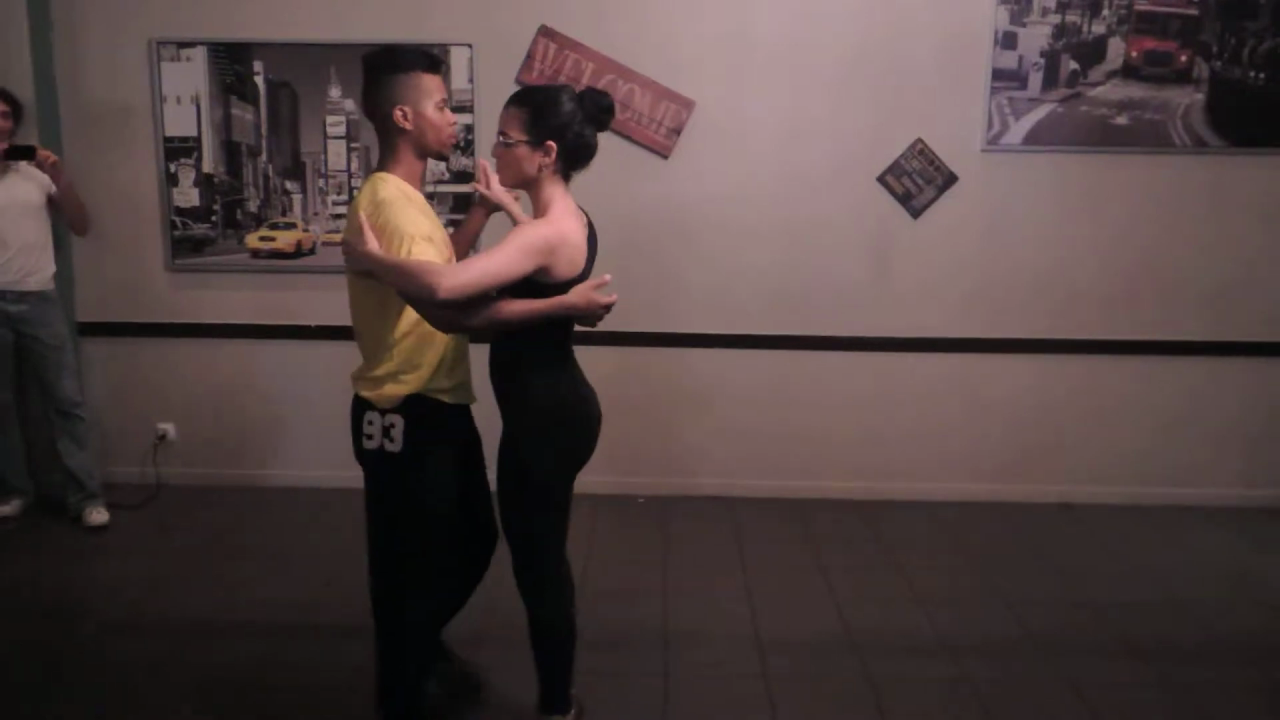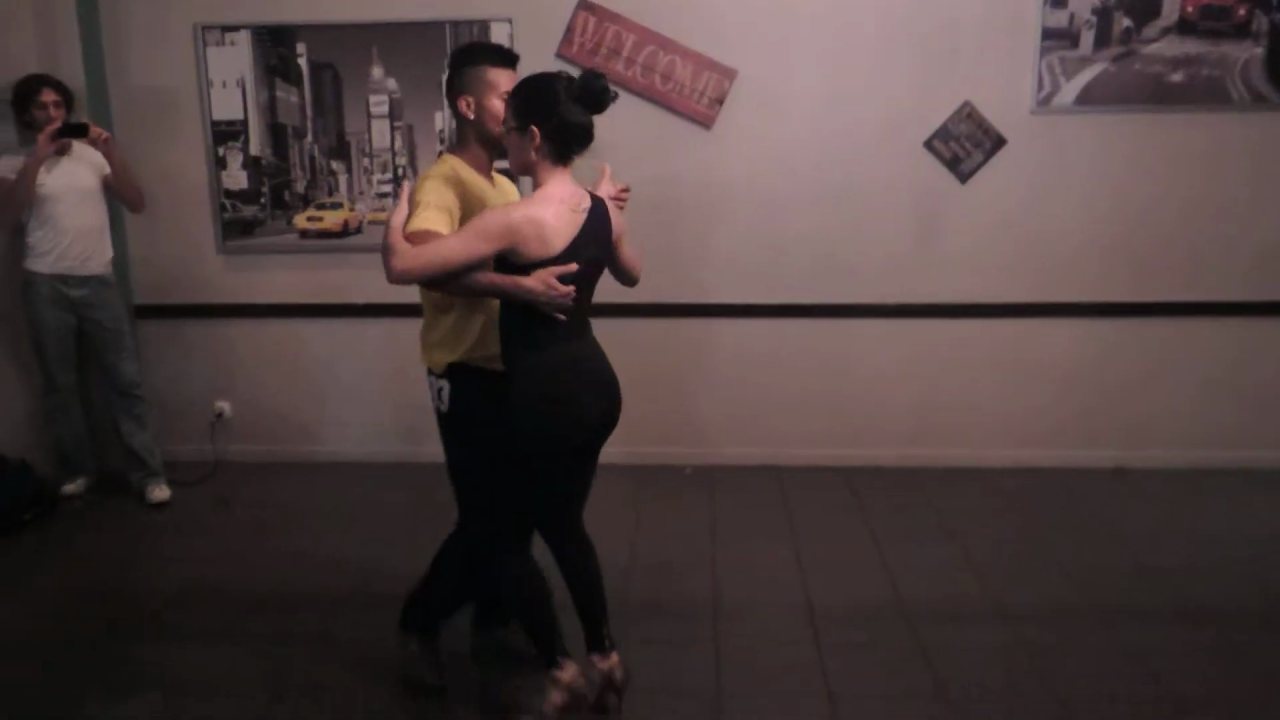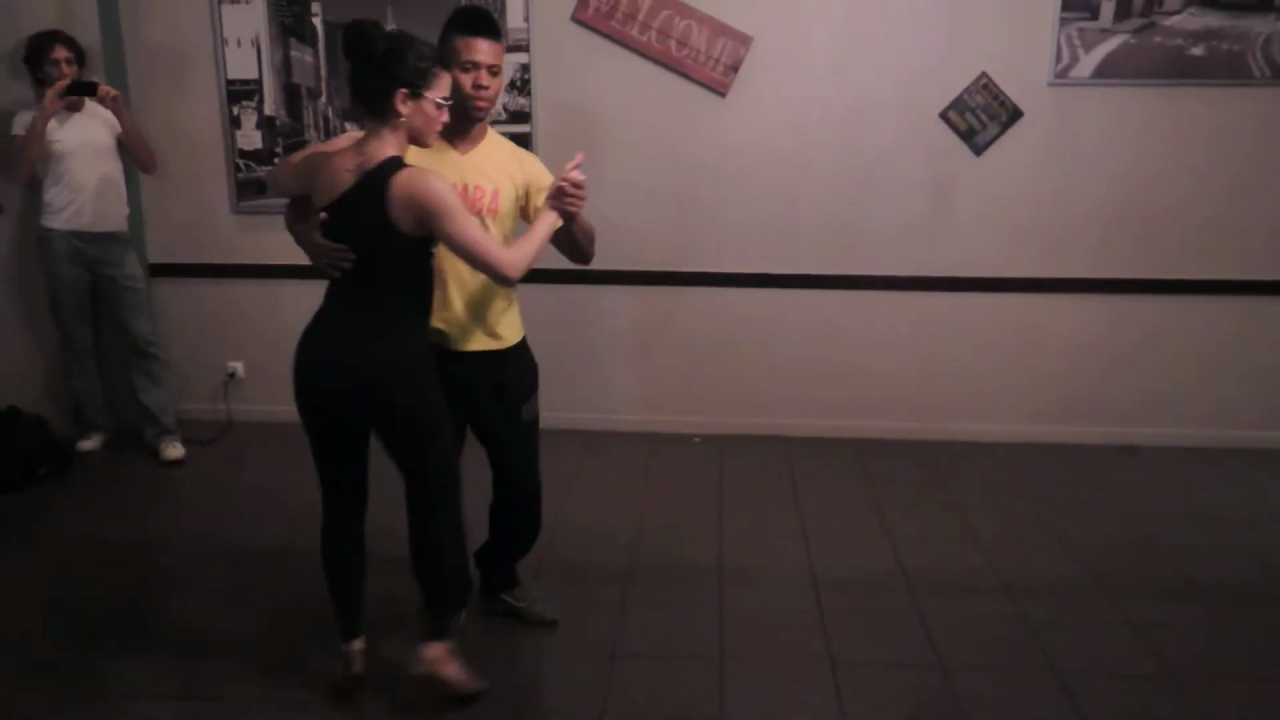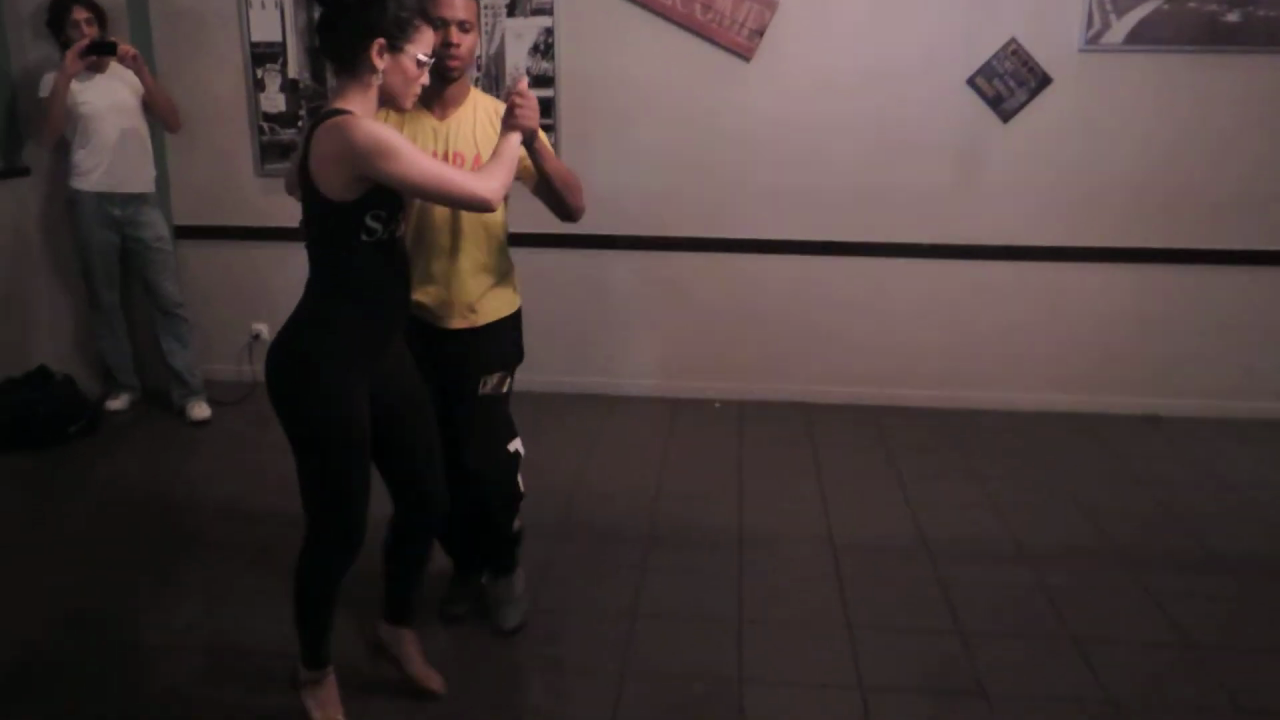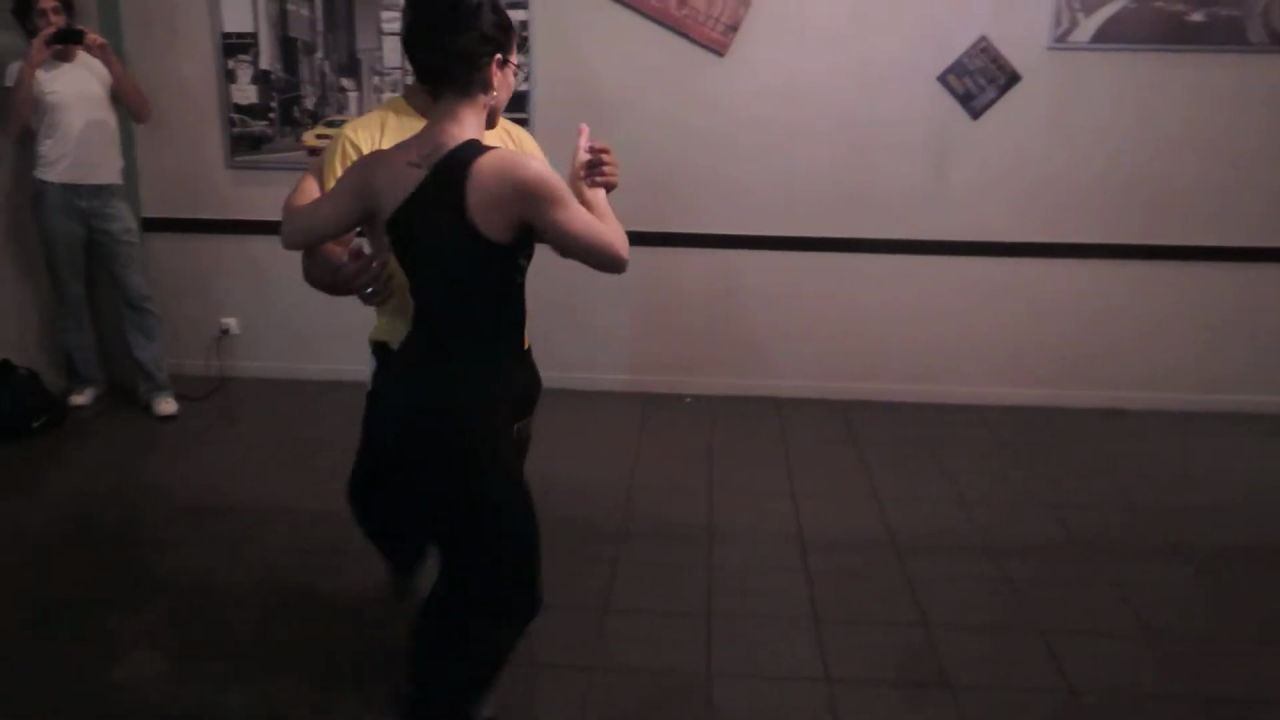
dt=0.7s
person 1, frame 1
left shoulder: (548, 234)
right shoulder: (568, 219)
left elbow: (443, 286)
left wrist: (371, 258)
right wrist: (505, 205)
left hip: (545, 420)
right hip: (557, 410)
left knee: (538, 571)
right knee: (545, 563)
person 1, frame 2
left shoulder: (519, 219)
right shoulder: (602, 211)
left elbow: (402, 267)
right elbow: (631, 274)
left wrist: (394, 226)
left hip: (547, 397)
right hip: (594, 385)
left knee: (500, 538)
right knee: (564, 526)
right ankle: (604, 659)
person 1, frame 3
left shoulder: (326, 166)
right shoulder: (419, 187)
left elbow: (278, 180)
right elbow: (507, 266)
left wrist: (337, 144)
right wrist: (551, 212)
left hip: (322, 355)
right hip: (391, 362)
left knee: (341, 502)
right knee: (439, 498)
left ankle: (352, 645)
right ankle: (439, 642)
person 1, frame 4
left shoulder: (337, 132)
right shoulder: (357, 136)
left elbow: (303, 180)
right elbow: (483, 194)
right wrist: (515, 134)
left hip: (380, 351)
right hip: (321, 363)
left knee: (426, 500)
right knee: (336, 528)
left ankle: (398, 629)
person 1, frame 5
left shoulder: (381, 170)
right shoulder: (515, 174)
left elbow: (295, 232)
right elbow: (615, 255)
right wrist: (586, 180)
left hip: (407, 402)
right hip: (464, 420)
left knee: (468, 578)
right knee: (512, 598)
person 2, frame 1
left shoulder: (404, 199)
right shoulder: (390, 205)
right elbow: (448, 309)
left wrist: (484, 208)
right wrist: (564, 306)
left hip: (441, 408)
right hip: (405, 419)
left knee: (474, 542)
right knee: (412, 569)
left ankle: (426, 652)
person 2, frame 2
left shoulder: (503, 184)
right shoulder: (442, 184)
right wrist: (520, 287)
left hip: (513, 373)
right hip: (469, 378)
right knee: (488, 518)
left ankle: (492, 615)
right ankle: (418, 625)
person 2, frame 3
left shoulder: (521, 164)
right shoulder: (399, 152)
left elbow: (581, 254)
right elbow: (303, 205)
left wrist: (571, 213)
right wrist: (316, 245)
left hip: (502, 354)
right hip: (426, 354)
left knee: (522, 481)
left ankle: (501, 581)
person 2, frame 4
left shoulder: (502, 120)
right shoulder: (383, 119)
left elbow: (572, 208)
left wrist: (534, 139)
left hip: (487, 321)
right hip: (414, 320)
left knee: (485, 459)
right knee: (434, 460)
left ankle: (504, 565)
right ankle: (467, 565)
person 2, frame 5
left shoulder: (511, 141)
right shoulder: (362, 140)
right elbow: (317, 261)
left wrist: (594, 190)
right wrist: (358, 279)
right knee: (377, 498)
right ankle: (407, 556)
person 3, frame 1
left shoulder: (38, 170)
left elbow: (81, 225)
left wrist: (59, 176)
left hip: (39, 298)
left knee: (67, 398)
left ankle: (86, 495)
person 3, frame 2
left shoulder: (91, 154)
left elbow: (136, 204)
left wrist: (111, 152)
right wrist: (36, 160)
left hip: (98, 281)
right hip: (46, 285)
left knee: (126, 380)
right knee: (60, 385)
left ankle: (148, 473)
right ankle: (76, 469)
person 3, frame 3
left shoulder: (105, 112)
right shoulder: (30, 120)
left elbow: (148, 164)
right elbow: (21, 176)
left wrist: (120, 111)
right wrist: (44, 115)
left hip: (115, 238)
right hip: (62, 241)
left knee: (142, 337)
right knee: (77, 341)
left ankle: (162, 431)
right ankle: (93, 425)
person 3, frame 4
left shoulder: (128, 71)
right shoulder: (57, 80)
left elbow: (173, 123)
right elbow: (48, 137)
left wrist: (142, 71)
right wrist: (66, 75)
left hip: (142, 199)
right hip: (91, 202)
left knee: (168, 297)
right knee: (105, 301)
left ankle: (189, 391)
right ankle: (123, 385)
person 3, frame 5
left shoulder: (97, 63)
right shoulder: (24, 71)
left elbow: (141, 112)
right elbow: (15, 127)
left wrist: (109, 59)
right wrist: (33, 65)
left hip: (108, 191)
right hip: (57, 195)
left knee: (136, 291)
right knee: (70, 294)
left ankle: (155, 386)
right ankle: (86, 379)
